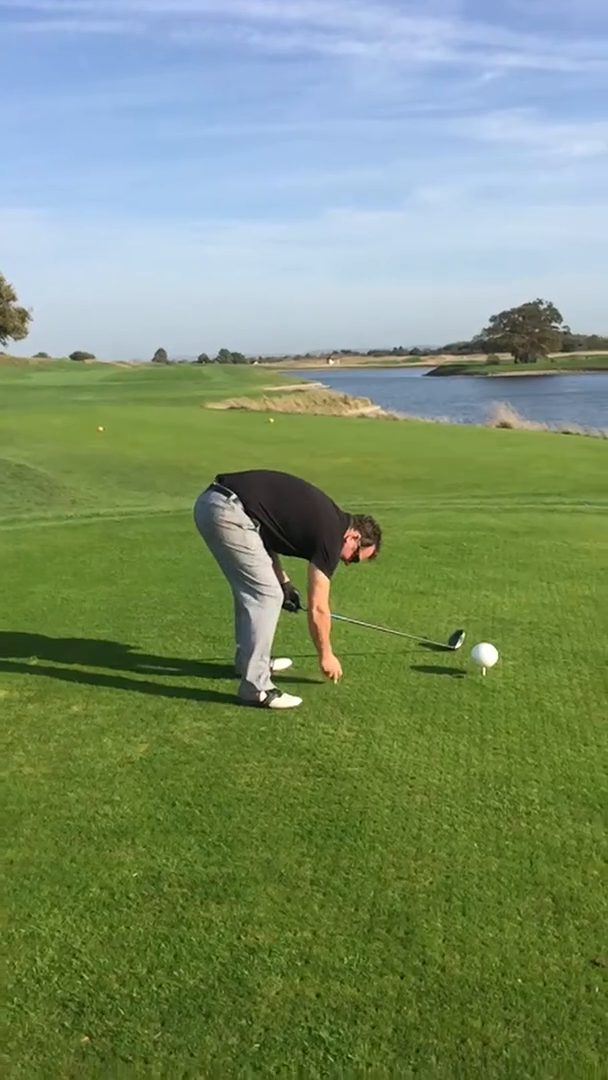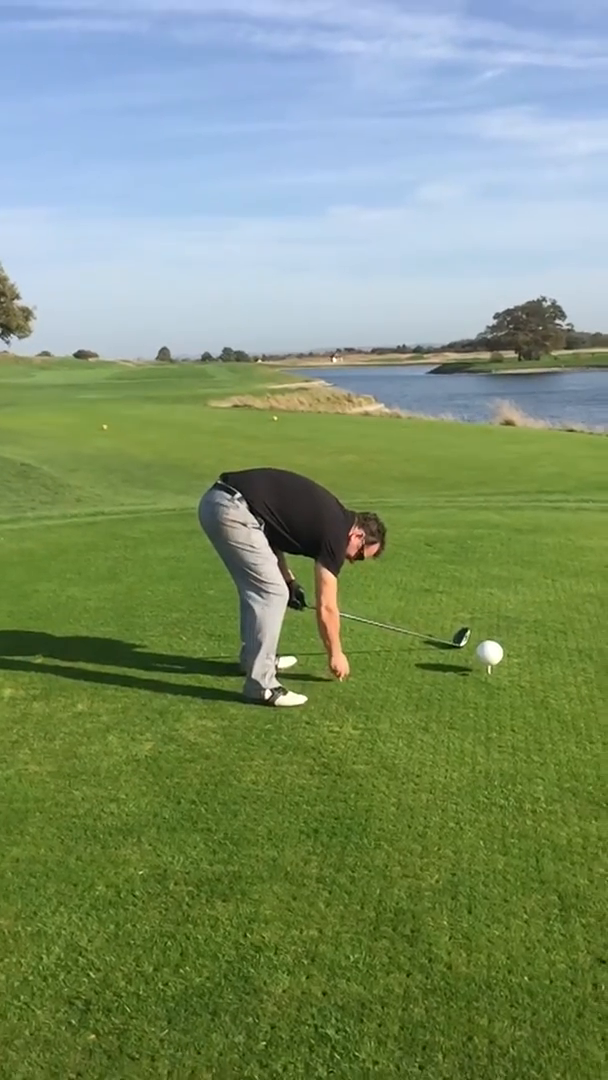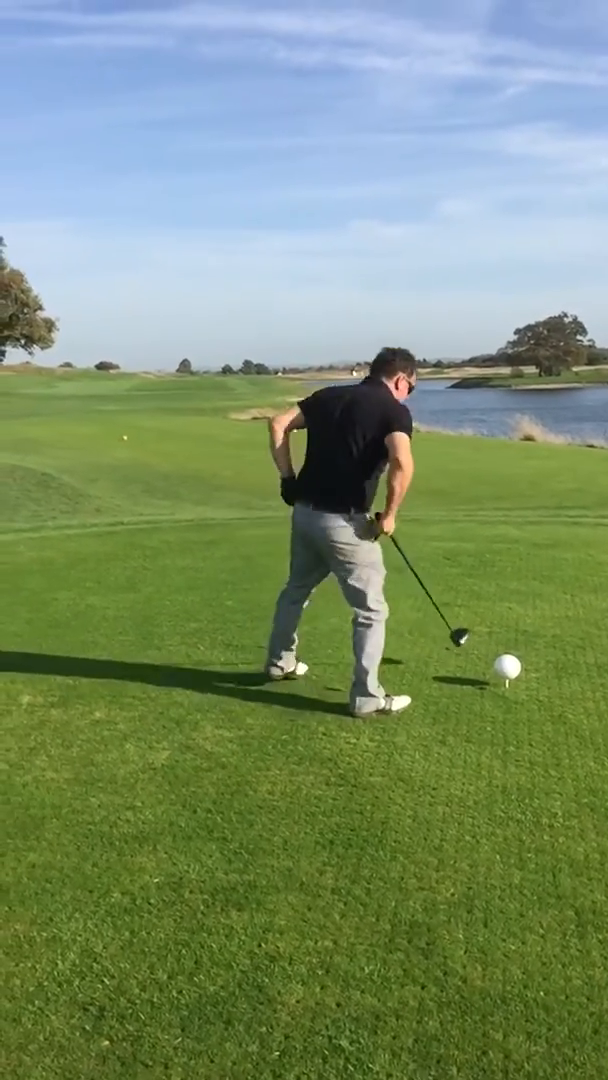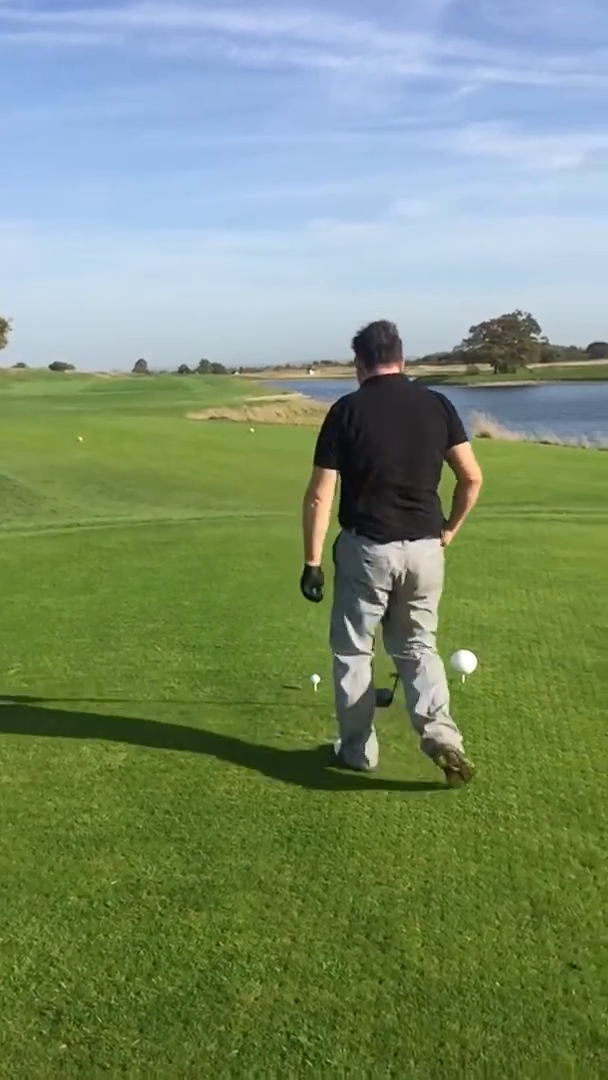
dt=1s
person 1, frame 1
left shoulder: (323, 516)
right shoulder: (330, 533)
right elbow: (317, 608)
left wrist: (283, 583)
right wrist: (326, 656)
left hip: (211, 501)
right hip: (228, 511)
left knee: (251, 588)
right knee: (266, 595)
left ankle: (249, 658)
right ankle: (256, 687)
person 1, frame 2
left shoulder: (329, 516)
right shoulder: (334, 532)
right elbow: (326, 607)
left wrist: (288, 580)
right wrist: (336, 654)
left hip: (216, 500)
right hip: (231, 510)
left knee: (256, 586)
right knee: (272, 593)
left ankle: (254, 656)
right ankle: (260, 685)
person 1, frame 3
left shoulder: (328, 396)
right shoulder: (393, 410)
left elbow: (277, 425)
right elbow: (402, 463)
left wrist: (286, 476)
right wrist: (389, 513)
left hip: (306, 513)
right hip: (347, 522)
left knee: (297, 589)
right knee: (370, 611)
left ankle: (279, 661)
right ankle: (367, 697)
person 1, frame 4
left shoulder: (347, 411)
right shoulder: (438, 406)
left elbow: (321, 494)
right elbow: (471, 479)
left wrist: (312, 562)
right wrist: (449, 528)
left hip: (366, 550)
right hip: (423, 548)
left knee: (353, 653)
right knee: (418, 646)
left ankle: (358, 750)
right ankle: (439, 731)
